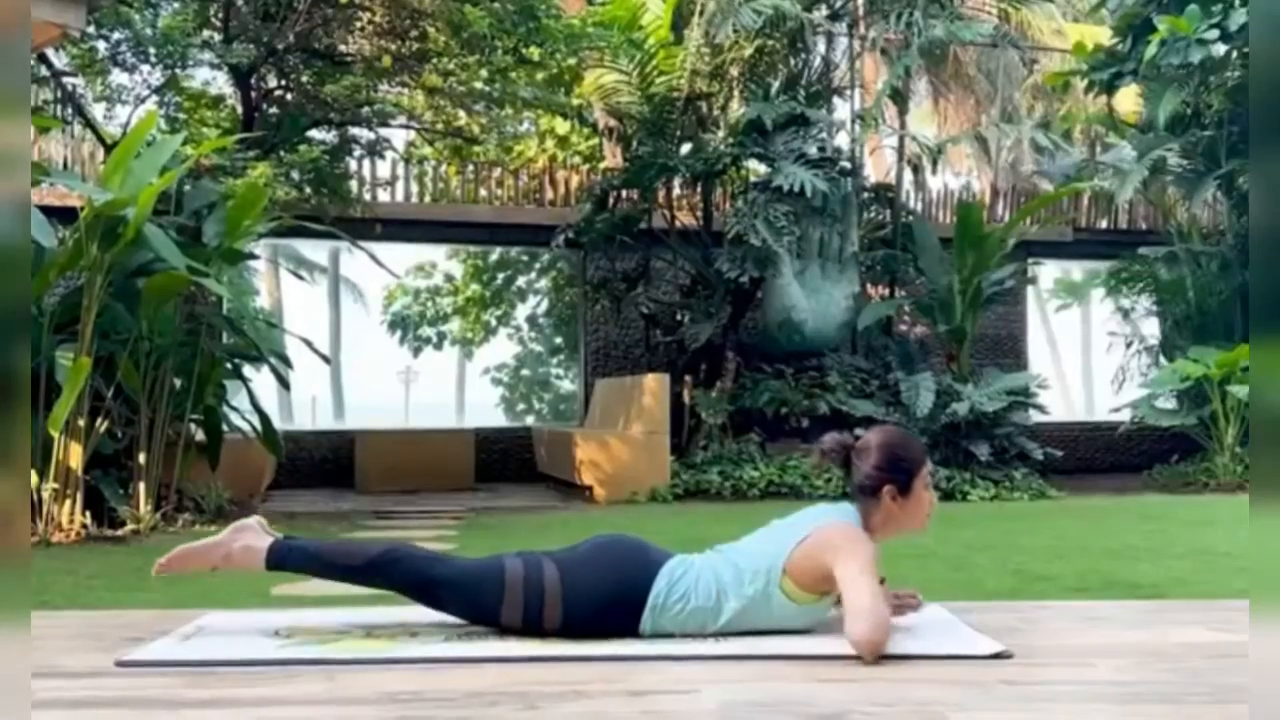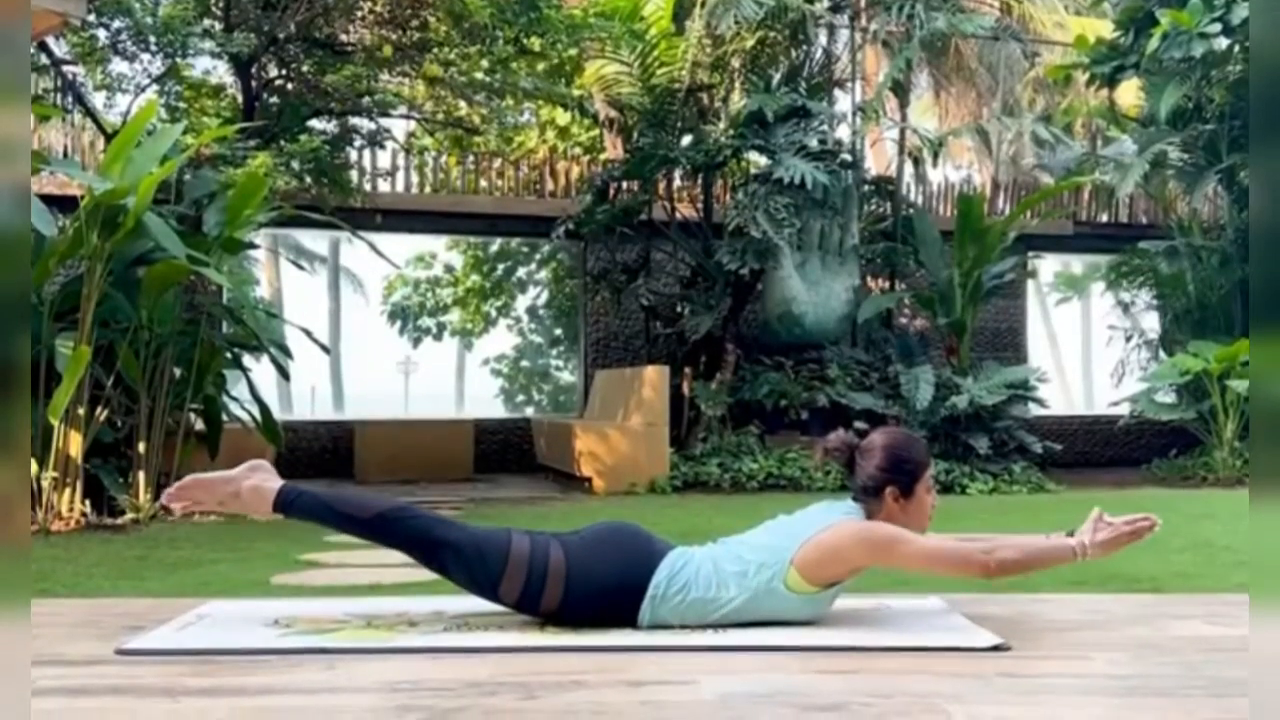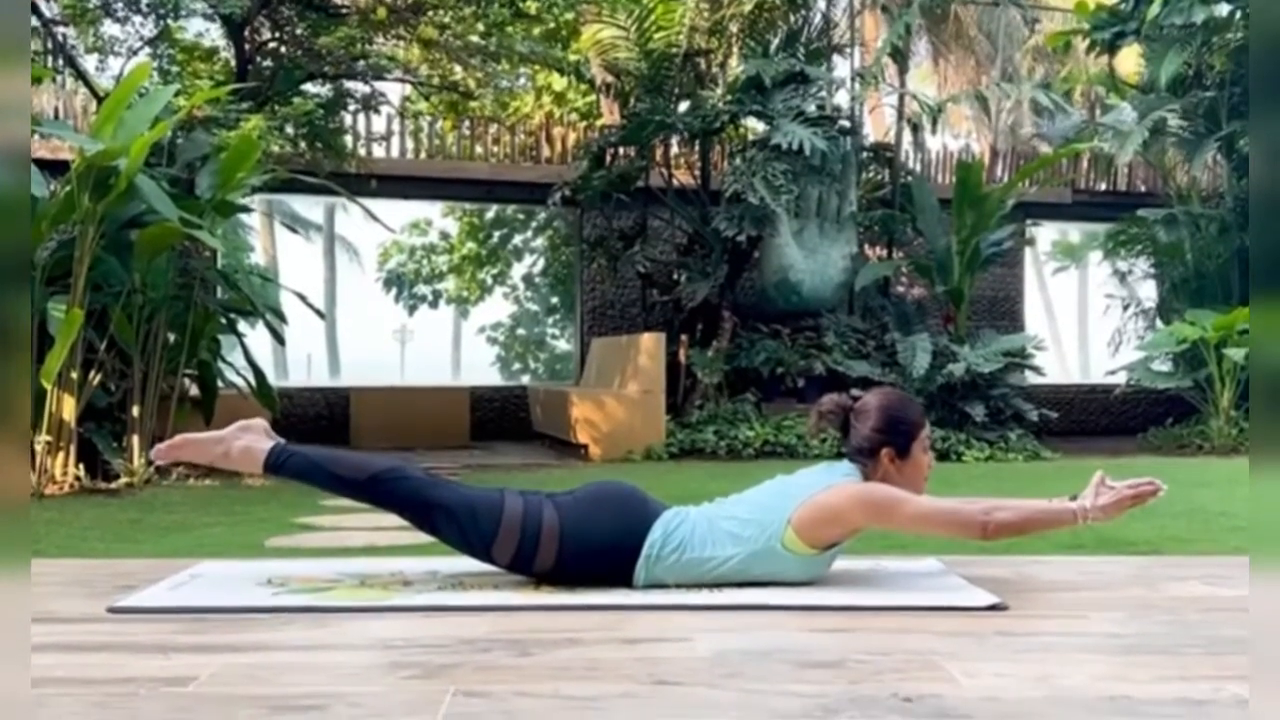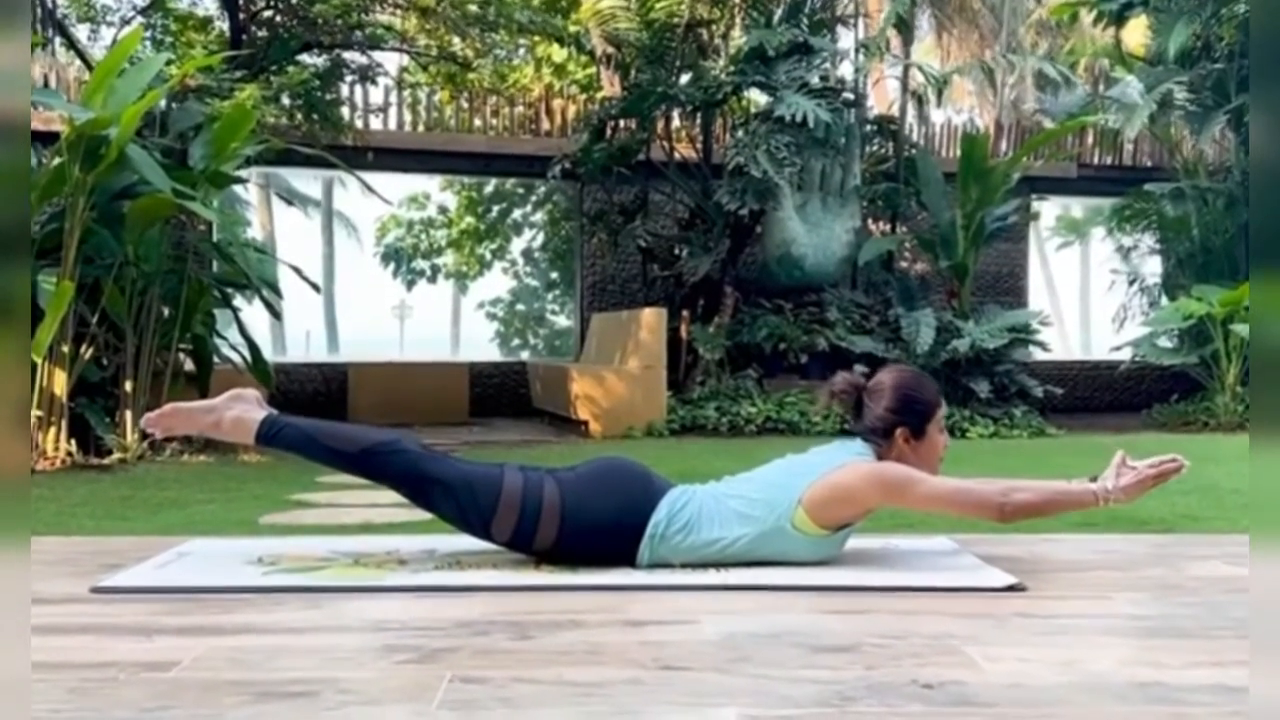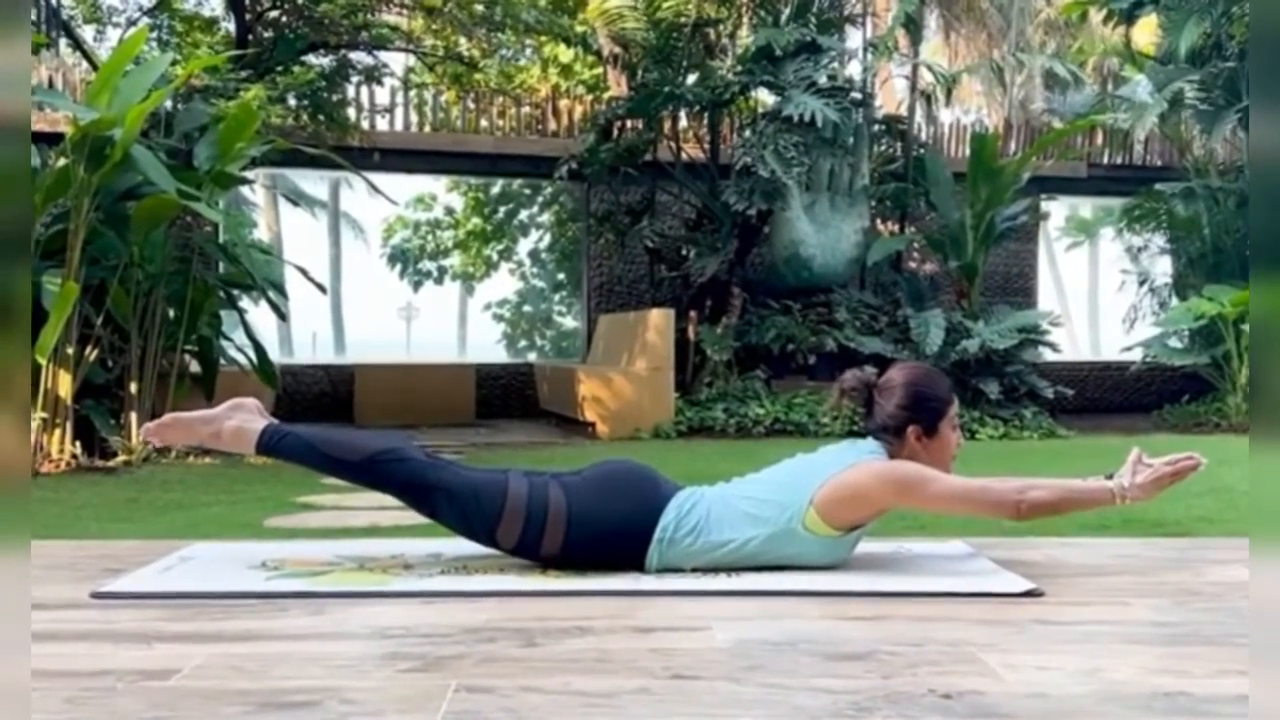
dt=1s
person 1, frame 1
left shoulder: (832, 517)
right shoulder: (852, 542)
right elbow: (868, 639)
left wrist: (864, 598)
right wrist: (867, 608)
left hip: (628, 573)
right hip: (620, 597)
left knee: (440, 580)
right knee: (433, 581)
left ankle: (262, 542)
right ankle: (254, 550)
person 1, frame 2
left shoulder: (843, 515)
right shoulder: (861, 537)
left elbow: (969, 552)
right elbow: (986, 557)
left wrist: (1072, 541)
right wrist: (1084, 545)
left hip: (628, 563)
right hip: (618, 586)
left knee: (448, 547)
right knee: (438, 545)
left ankle: (270, 491)
right ankle: (265, 494)
person 1, frame 3
left shoulder: (839, 478)
right shoulder: (857, 501)
left elbow: (967, 513)
right elbow: (982, 522)
left wrist: (1072, 503)
right wrist: (1083, 510)
left hip: (619, 523)
right hip: (612, 545)
left knee: (440, 503)
right knee: (434, 505)
left ankle: (267, 447)
right ankle: (260, 453)
person 1, frame 4
left shoulder: (850, 455)
right shoulder: (870, 479)
left elbow: (988, 492)
right elbow: (1003, 501)
left wrist: (1092, 484)
right wrist: (1105, 489)
left hip: (624, 500)
right hip: (616, 521)
left knee: (437, 476)
right knee: (430, 479)
left ankle: (257, 415)
right ankle: (251, 423)
person 1, frame 5
left shoulder: (861, 453)
right shoulder: (883, 479)
left elbow: (995, 492)
right elbow: (1014, 499)
left wrist: (1109, 484)
right wrist: (1119, 488)
left hip: (632, 503)
right hip: (625, 528)
left knee: (440, 484)
right knee: (435, 489)
left ankle: (259, 425)
right ankle: (248, 433)
